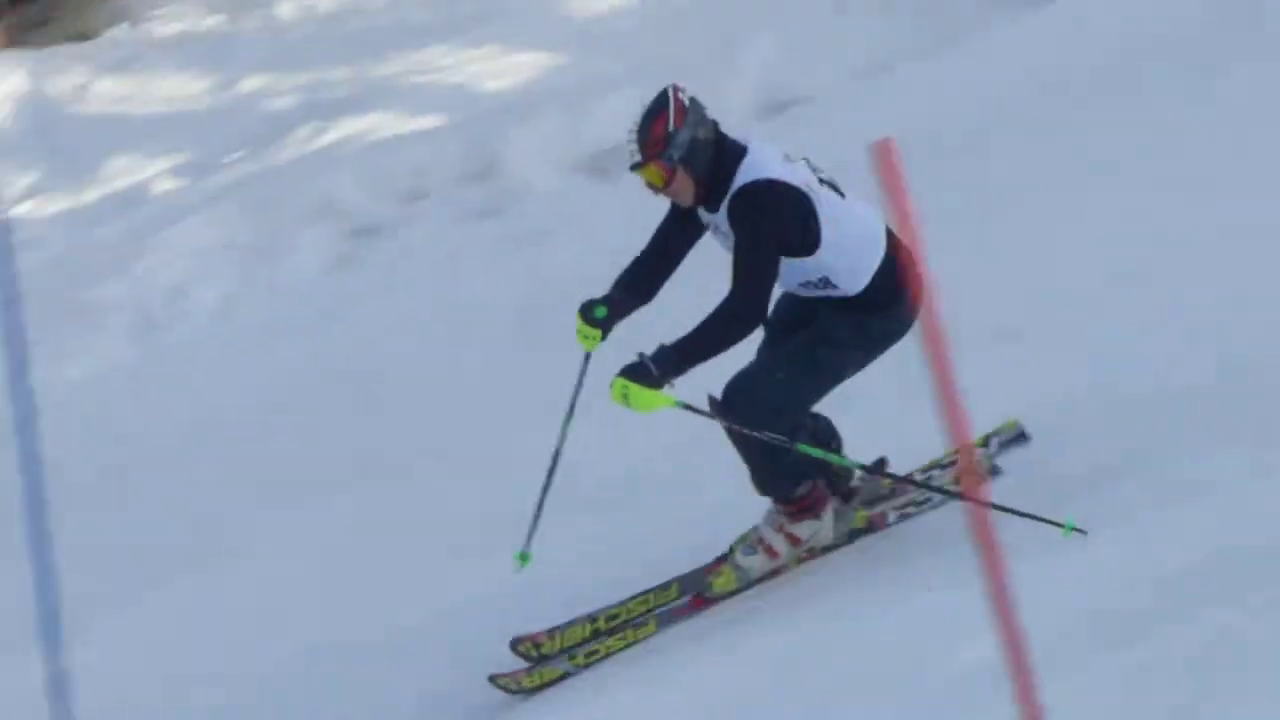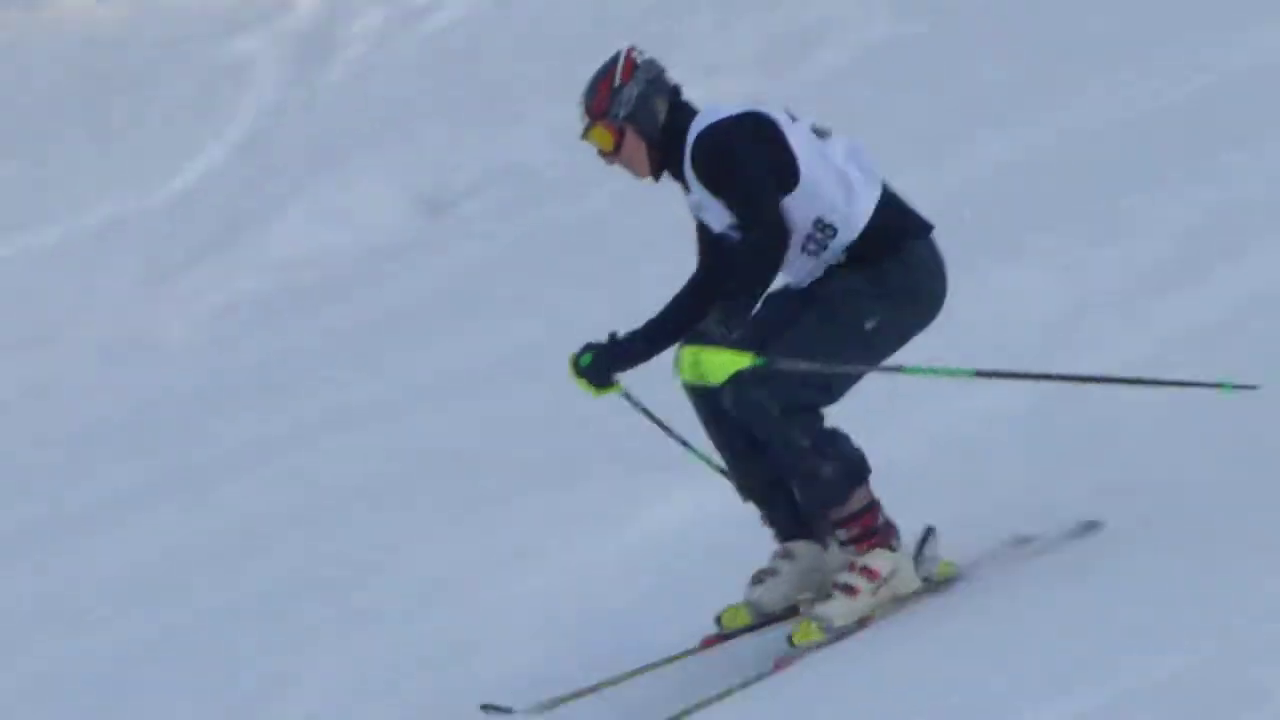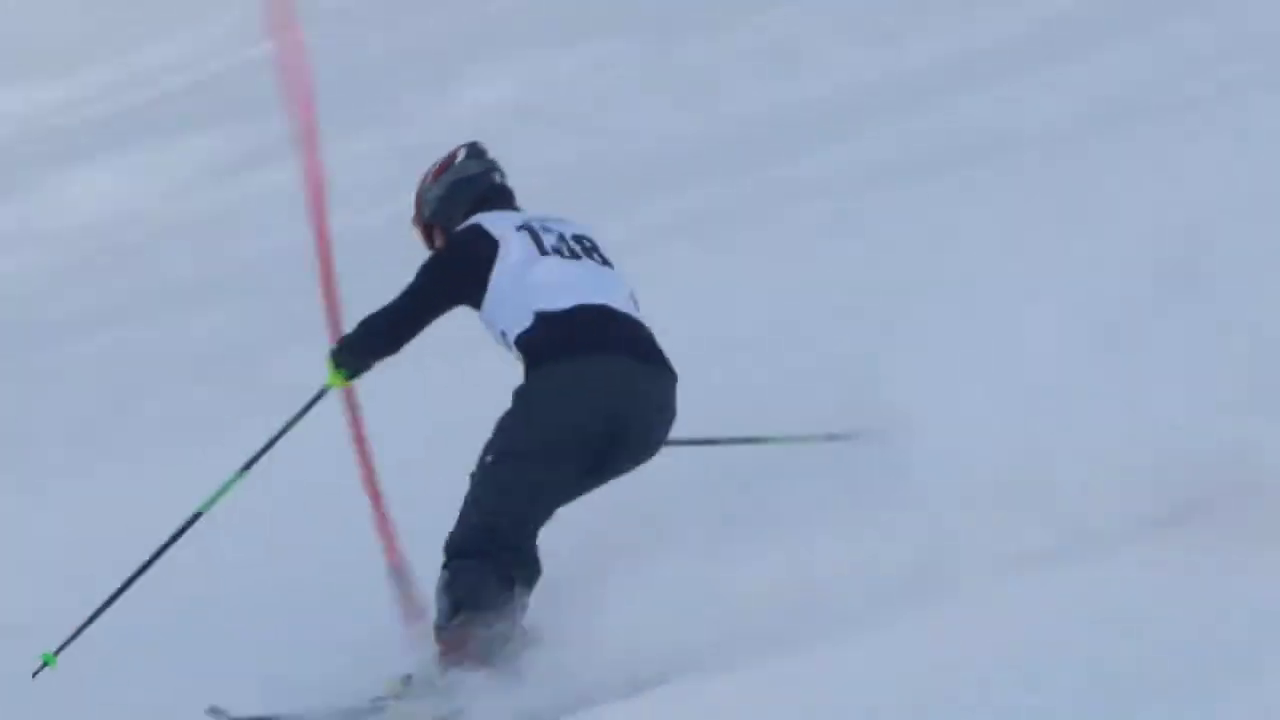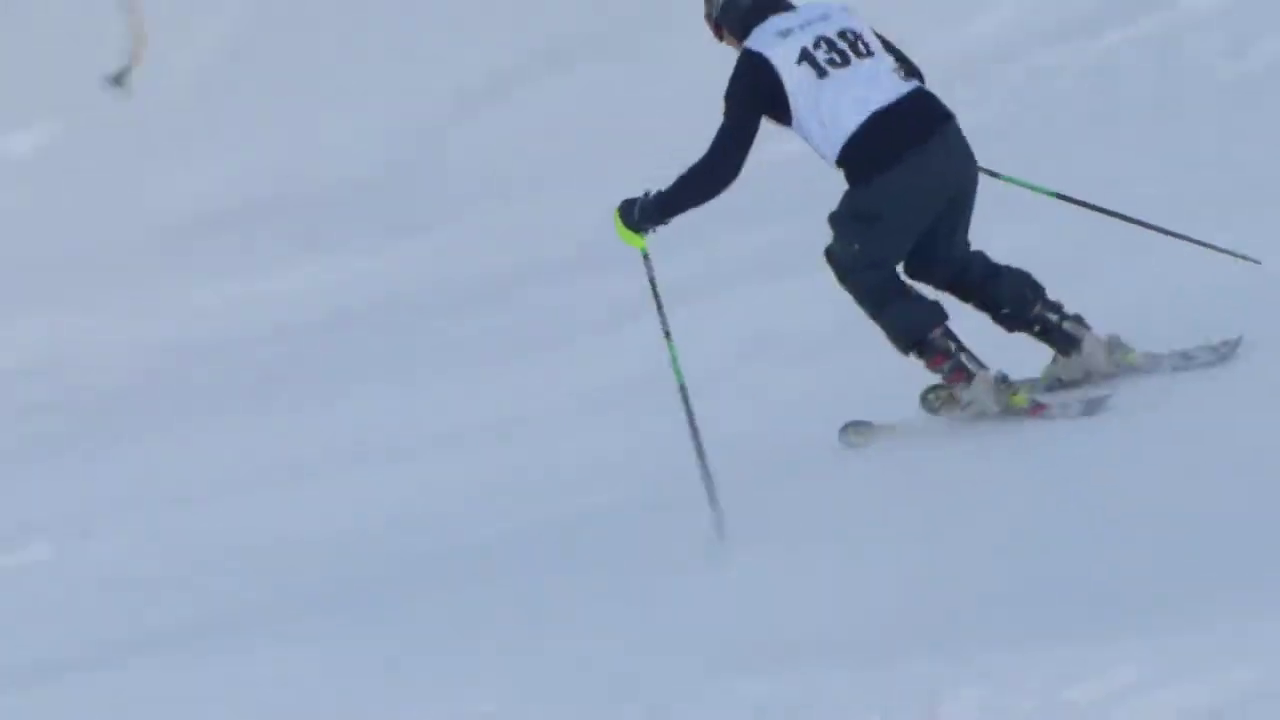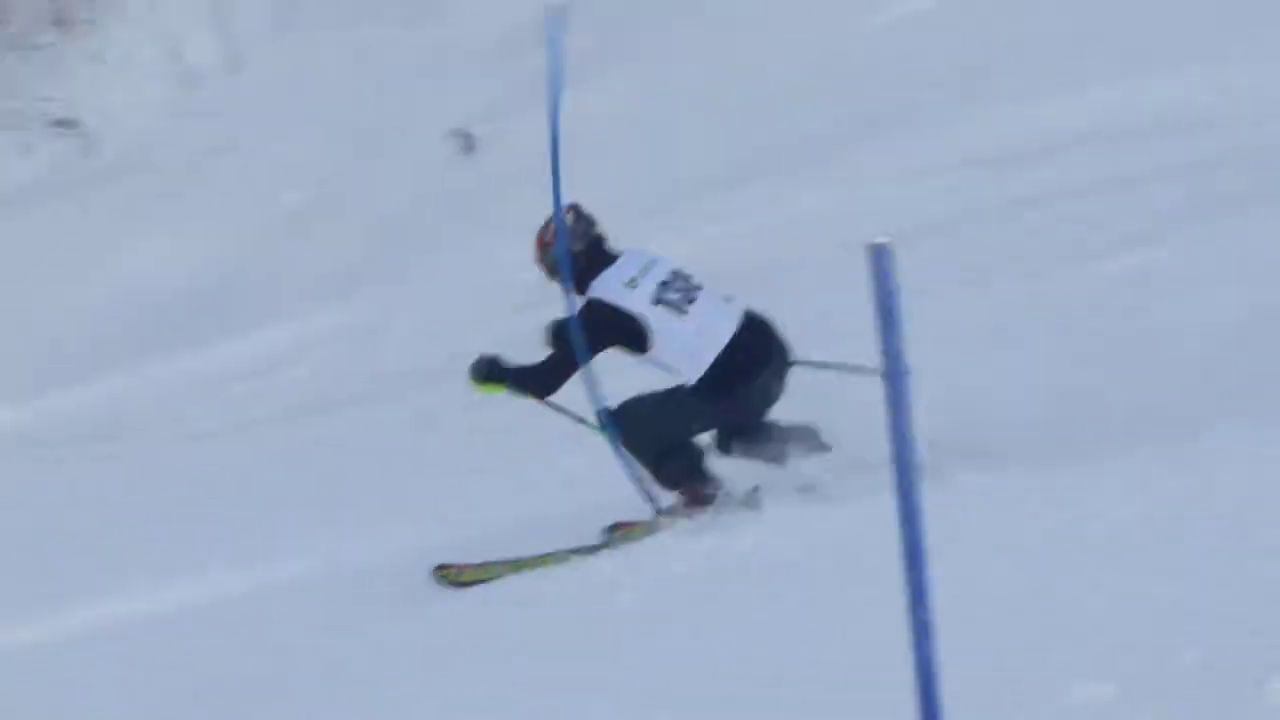
dt=0.7s
person 1, frame 1
left shoulder: (760, 197)
right shoulder: (713, 180)
left elbow: (747, 307)
right elbow: (659, 257)
left wrist: (660, 368)
right wrist: (610, 308)
left hip: (873, 306)
right hip: (822, 292)
left knee: (749, 407)
right knee: (768, 397)
left ankle: (806, 513)
right ankle: (838, 490)
person 1, frame 2
left shoulder: (720, 139)
right shoulder: (701, 164)
left elbow: (770, 234)
right elbow: (713, 283)
left wrist: (724, 334)
right wrist: (622, 350)
left hip: (895, 271)
right hip: (848, 276)
left knee: (767, 398)
right knee: (717, 391)
left ankle: (875, 548)
right ankle: (810, 547)
person 1, frame 3
left shoulder: (470, 241)
right shoulder: (571, 235)
left elbow: (392, 324)
left wrist: (347, 356)
left hip: (574, 383)
right hip: (654, 399)
left knee: (480, 544)
right ankle: (496, 627)
person 1, frame 4
left shoulder: (756, 60)
left elbow: (721, 165)
left wrist: (649, 211)
left hip: (888, 184)
right hip: (947, 149)
left knee: (861, 272)
right knee: (940, 262)
left ankle: (976, 385)
right ankle: (1083, 348)
person 1, frame 5
left shoulder: (604, 309)
right shoulder: (636, 259)
left elbow: (546, 381)
left wrist: (494, 373)
right wrist: (574, 332)
left hip: (741, 385)
right hip: (770, 350)
left knee: (628, 422)
right knee: (735, 431)
left ankle: (701, 495)
